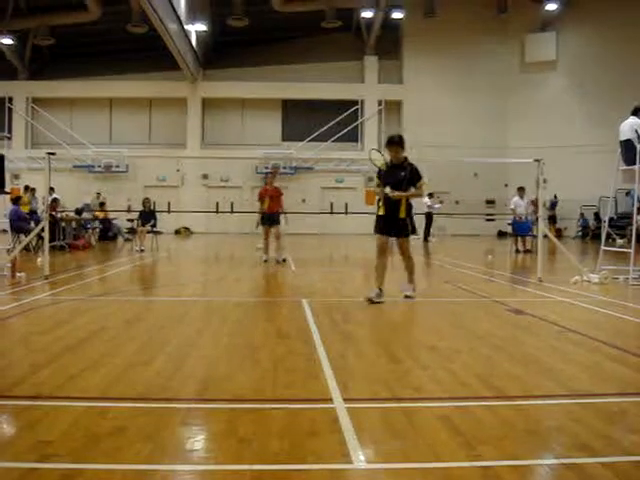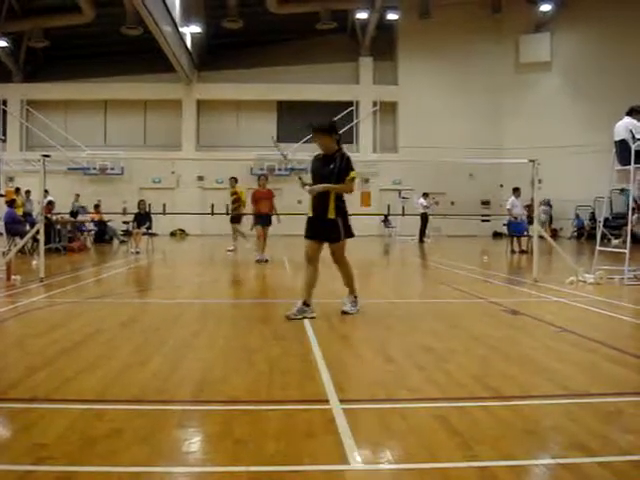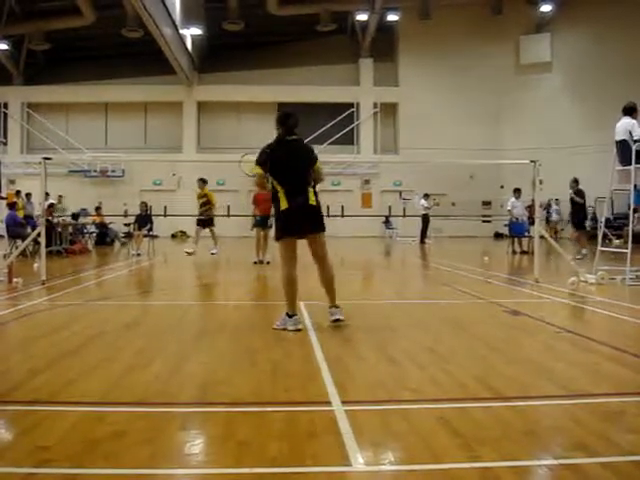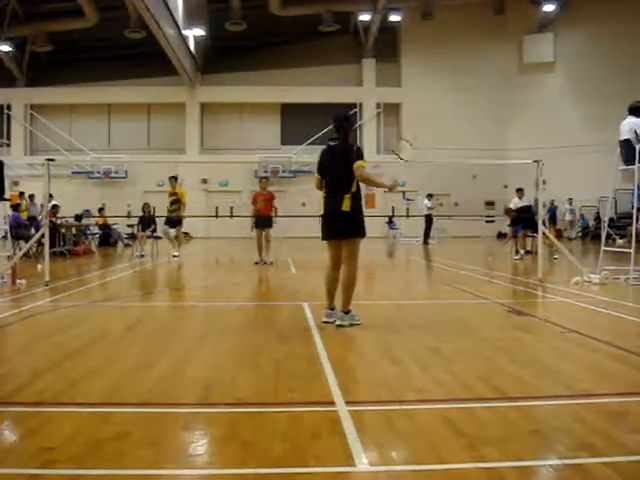
dt=1s
person 1, frame 1
left shoulder: (411, 169)
right shoulder: (383, 168)
left elbow: (420, 192)
left wrist: (403, 194)
right wrist: (379, 192)
left hip: (402, 215)
right hip: (384, 213)
left knee: (404, 251)
right knee: (381, 250)
left ankle: (411, 284)
right ankle: (378, 291)
person 1, frame 2
left shoulder: (343, 159)
right shoulder: (317, 160)
left elbow: (350, 188)
left wrist: (326, 187)
right wrist: (307, 185)
left hip: (335, 215)
right hip: (316, 214)
left knee: (339, 259)
right knee: (310, 259)
left ankle: (352, 297)
right ankle: (306, 306)
person 1, frame 3
left shoulder: (270, 150)
right shoulder: (306, 148)
left elbow: (259, 180)
right elbow: (319, 177)
left wrist: (269, 189)
left hip: (286, 209)
right hip: (310, 205)
left knee: (289, 263)
right knee: (322, 259)
left ankle: (292, 316)
right ankle: (334, 308)
person 1, frame 4
left shoulder: (325, 152)
right shoulder: (353, 150)
left elbow: (319, 185)
right elbow: (361, 175)
right wrist: (387, 185)
left hip: (329, 210)
right hip: (348, 209)
left knee: (334, 262)
right knee: (349, 262)
left ankle: (329, 310)
right ankle: (344, 313)
